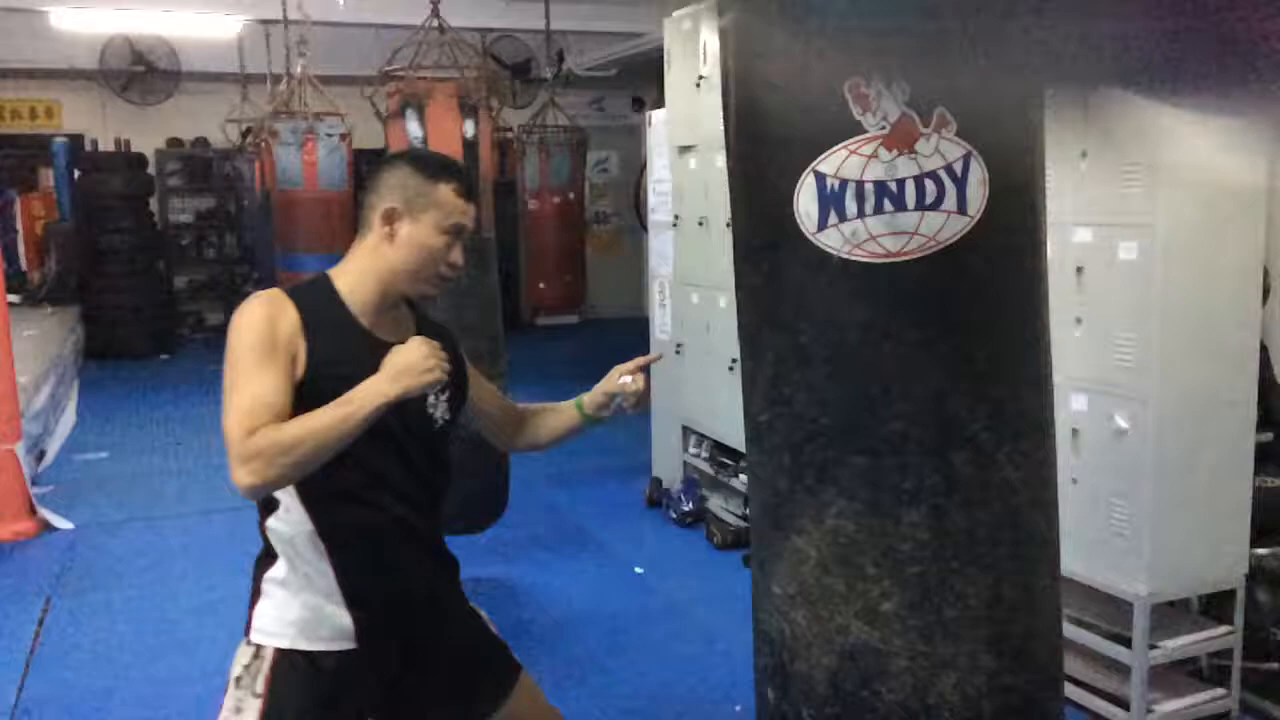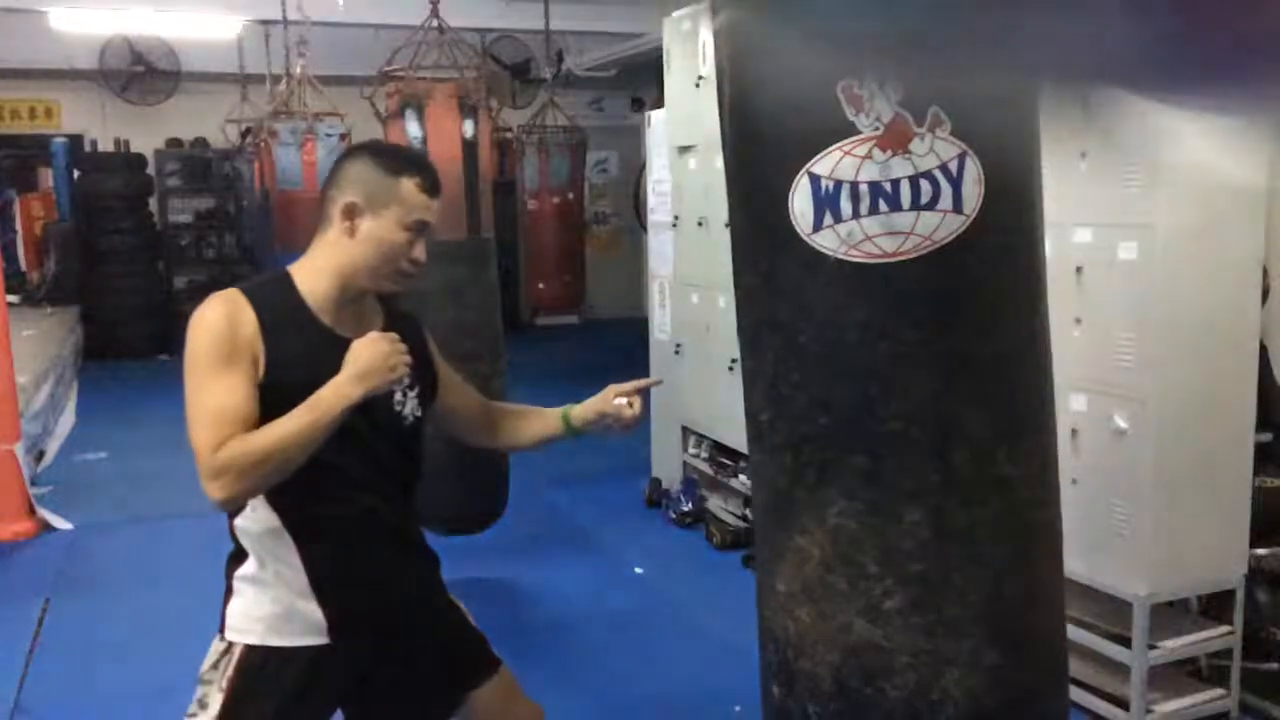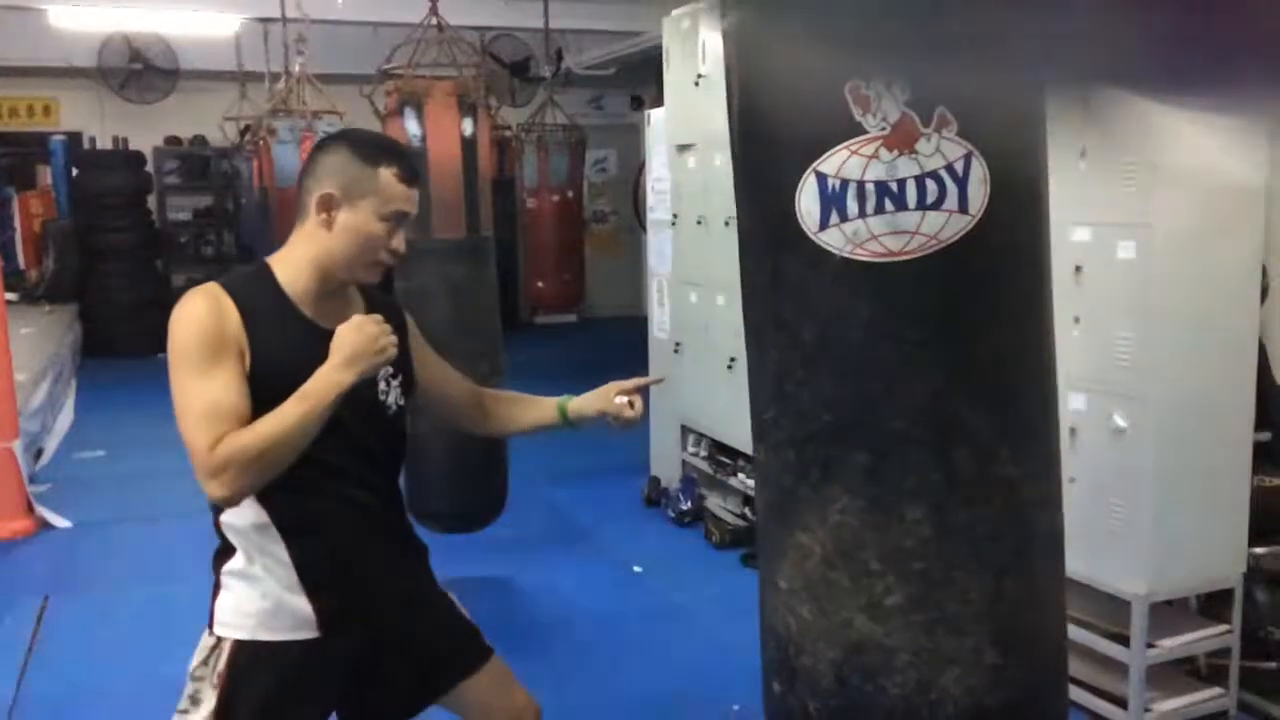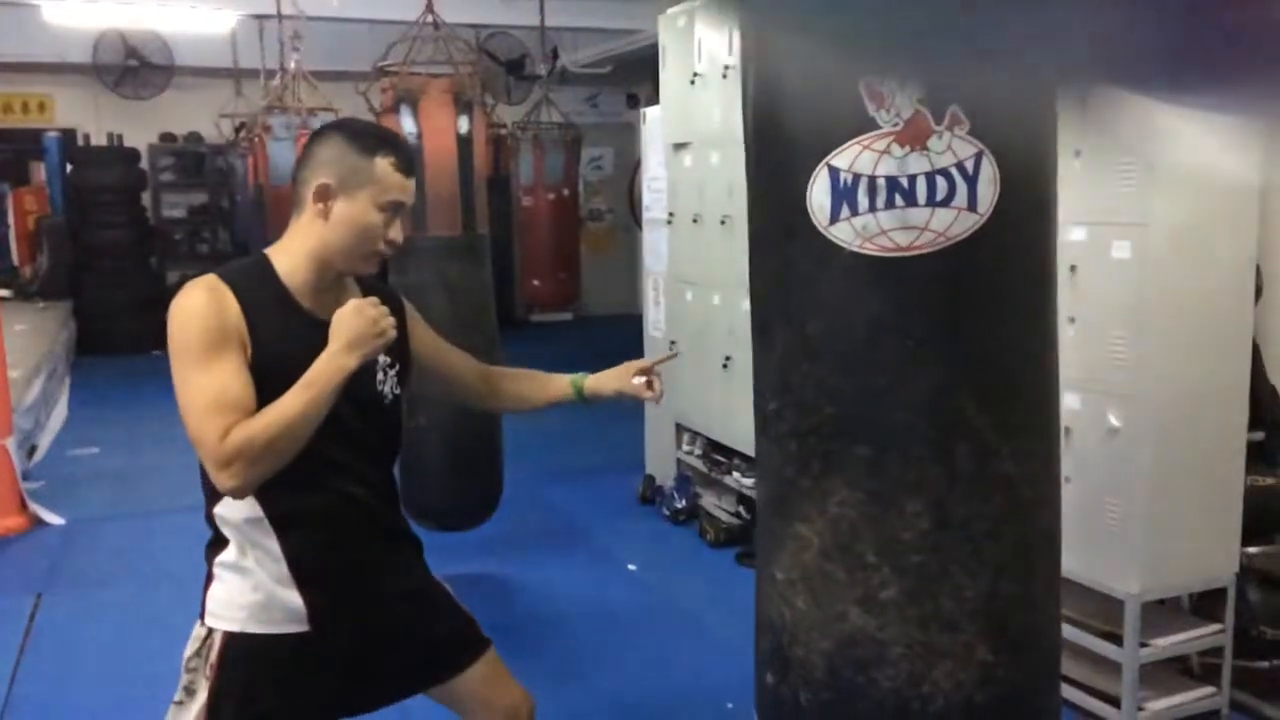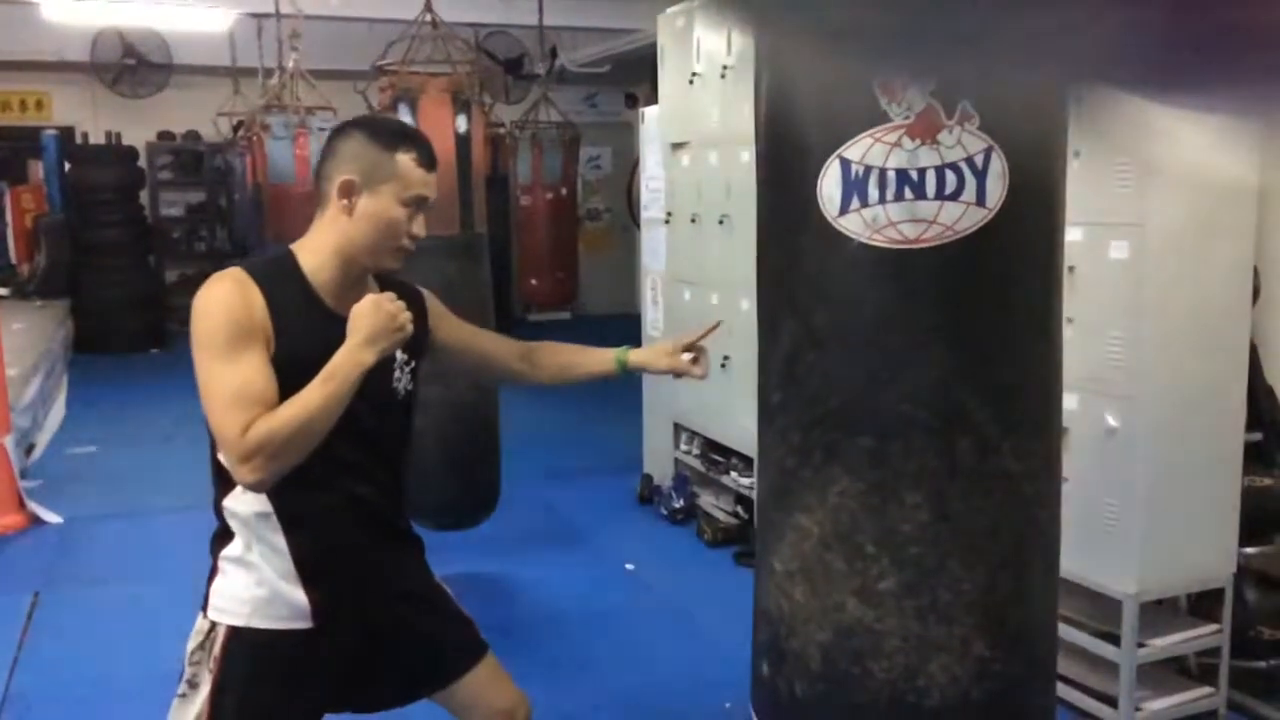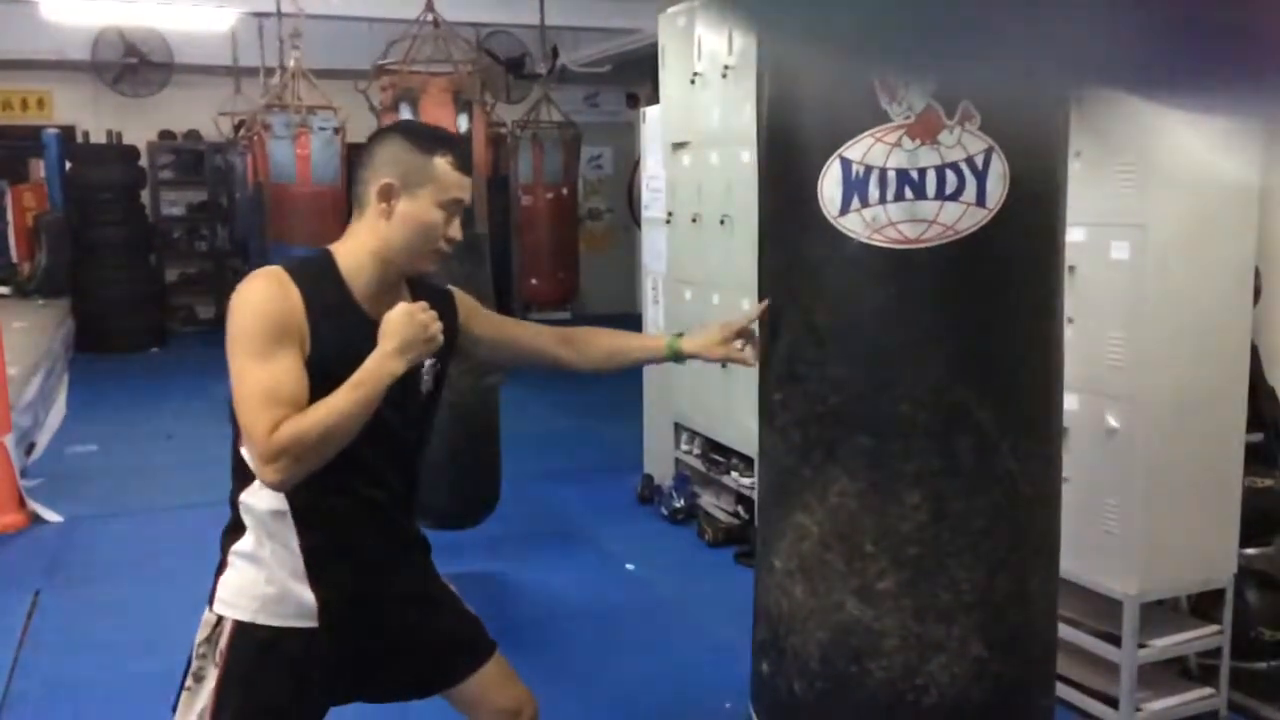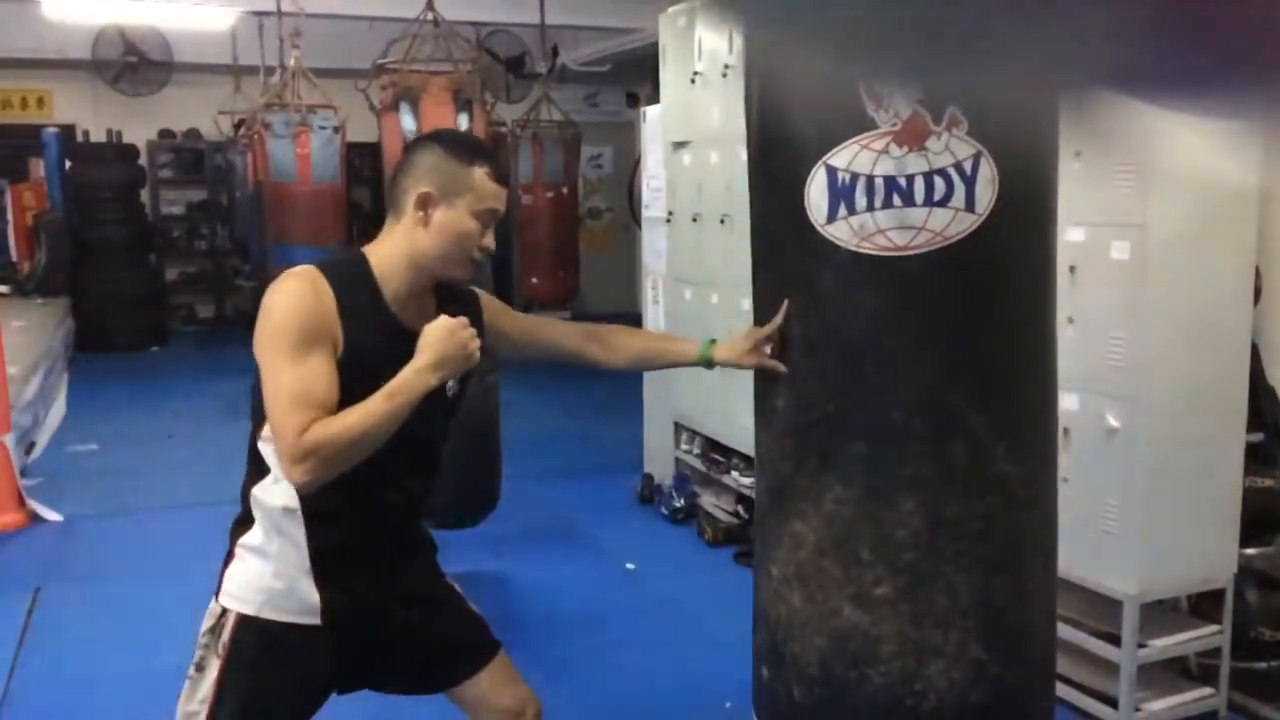
dt=0.3s
person 1, frame 1
left shoulder: (432, 342)
right shoulder: (277, 317)
left elbow: (511, 427)
right elbow: (252, 468)
left wrist: (593, 404)
right wrist: (383, 387)
left hip: (425, 602)
right hip: (311, 624)
person 1, frame 2
left shoulder: (404, 335)
right shoulder: (234, 318)
left elbow: (487, 424)
right elbow: (223, 479)
left wrist: (580, 415)
right wrist: (348, 387)
left hip: (403, 596)
right hip: (285, 620)
person 1, frame 3
left shoulder: (386, 320)
right shoulder: (214, 313)
left elbow: (475, 407)
right elbow: (223, 477)
left wrist: (577, 407)
right wrist: (339, 371)
left hip: (392, 583)
right hip: (275, 614)
person 1, frame 4
left shoulder: (385, 308)
right shoulder: (213, 305)
left elbow: (483, 383)
right elbow: (232, 467)
left wrist: (592, 384)
right wrist: (340, 356)
left hip: (387, 575)
right hip: (268, 608)
person 1, frame 5
left shoulder: (407, 304)
right shoulder: (237, 298)
left elbow: (520, 359)
right elbow: (253, 461)
left wrist: (635, 358)
right wrist: (359, 351)
left hip: (388, 576)
right hip: (271, 604)
person 1, frame 6
left shoulder: (439, 306)
right shoulder: (274, 296)
left elbow: (562, 345)
right elbow: (278, 460)
left wrist: (685, 345)
right wrist: (389, 359)
left hip: (394, 574)
right hip: (279, 600)
person 1, frame 7
left shoulder: (463, 309)
right shoulder: (306, 296)
left elbow: (591, 341)
right elbow: (303, 461)
left wrist: (713, 351)
right wrist: (425, 370)
left hip: (398, 569)
right hip: (284, 592)
